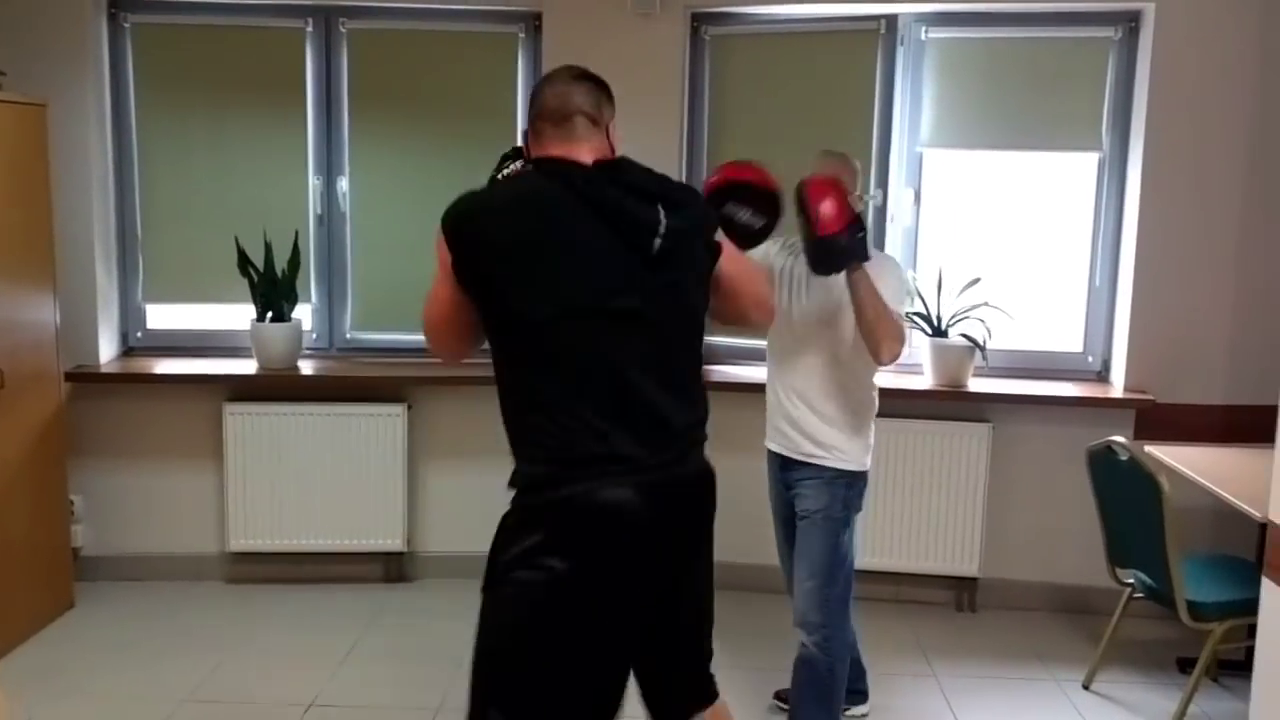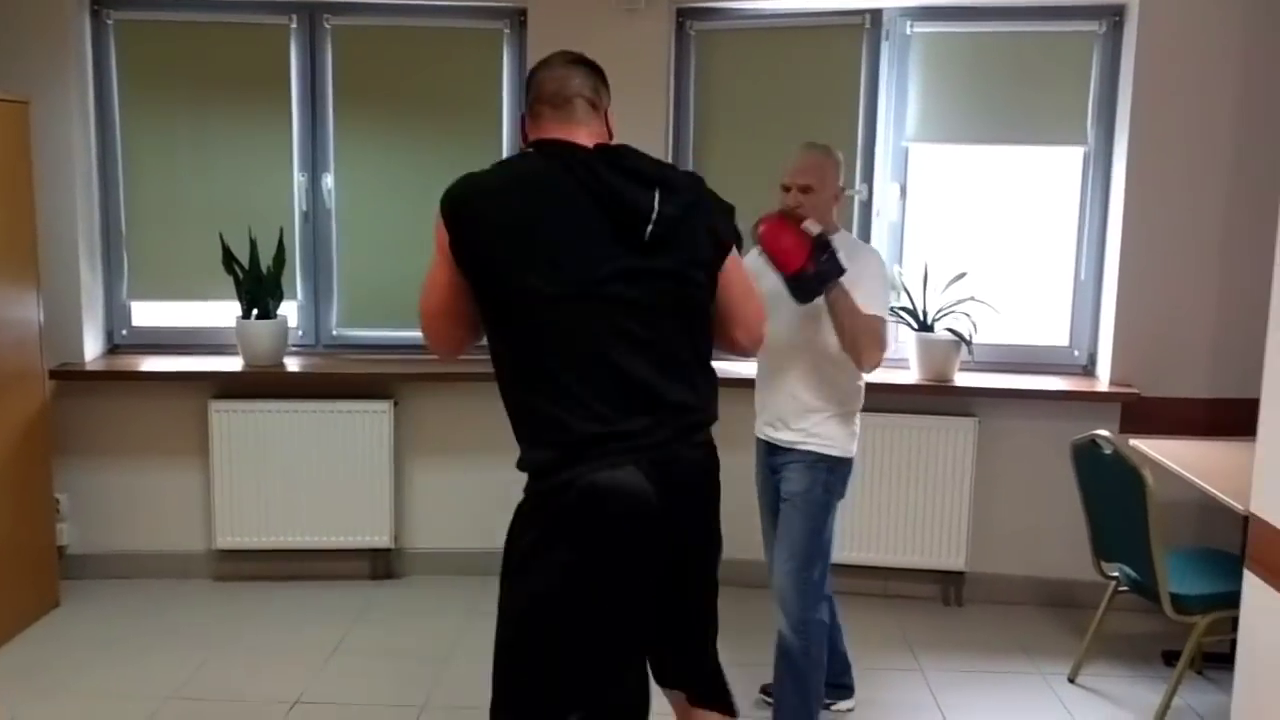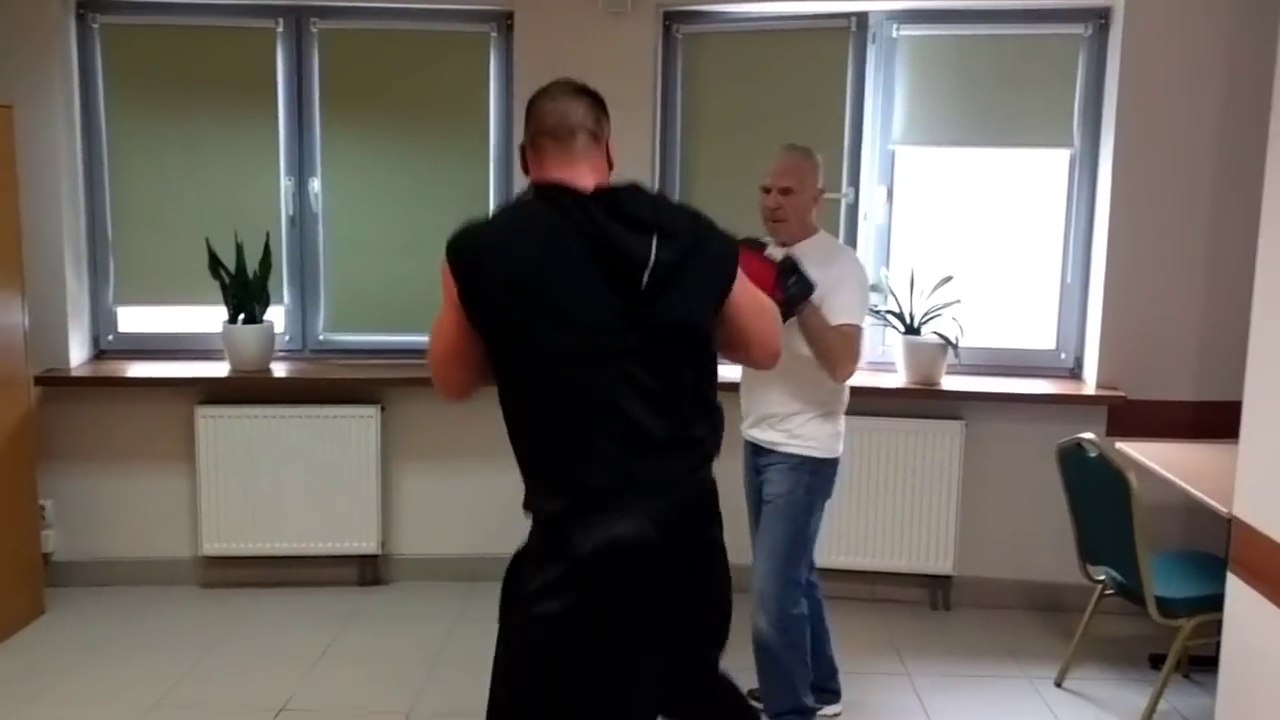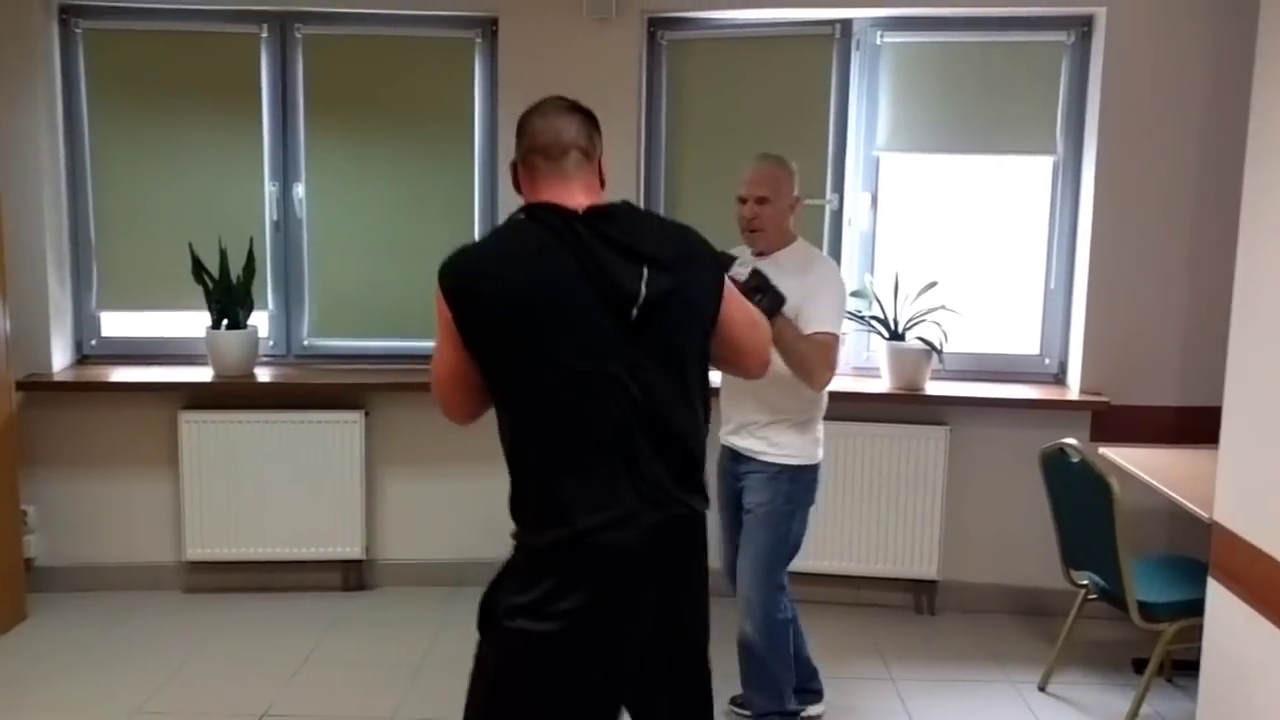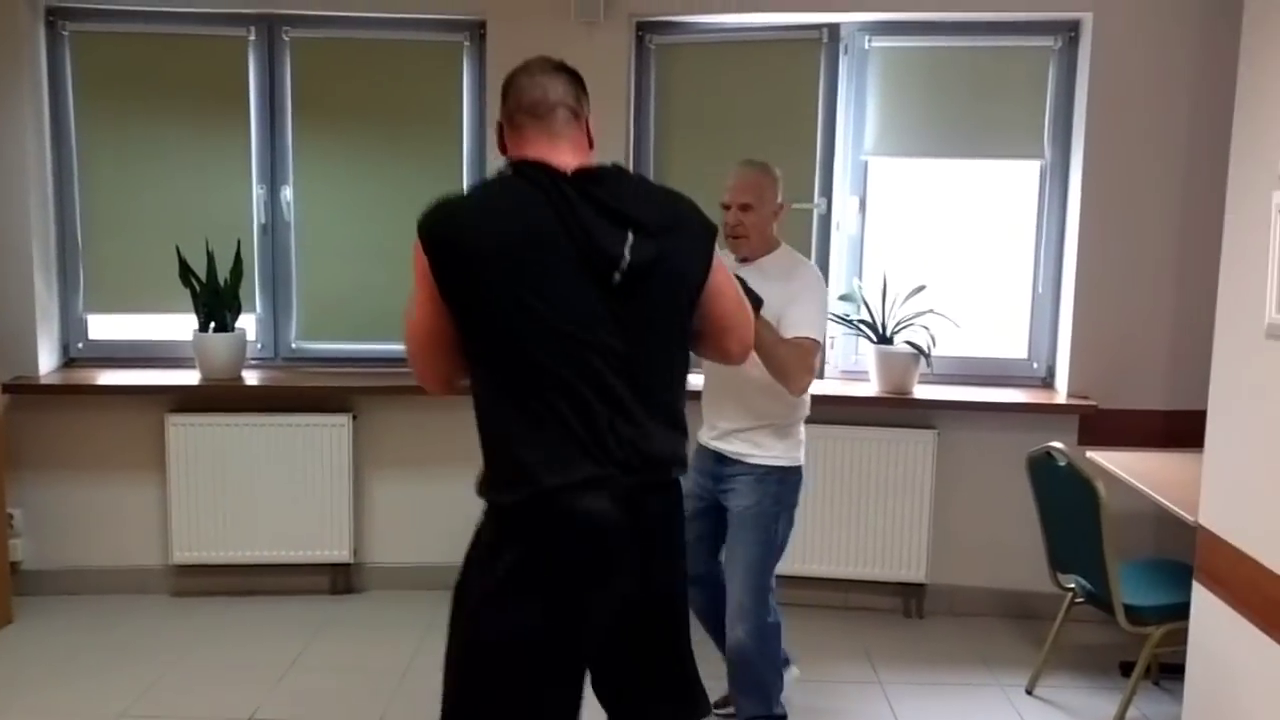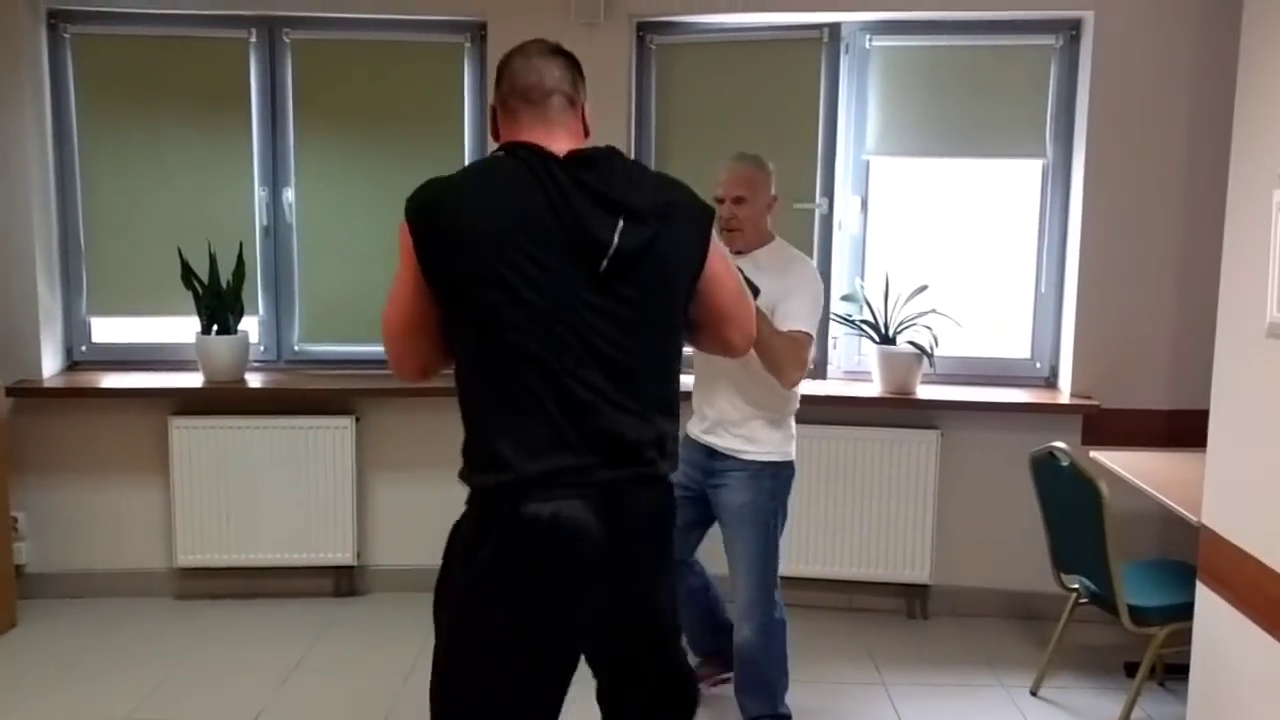
dt=0.1s
person 1, frame 1
left shoulder: (480, 220)
right shoulder: (681, 212)
left elbow: (448, 341)
right elbow: (758, 308)
left hip: (567, 514)
right hip: (678, 498)
person 1, frame 2
left shoulder: (478, 204)
right shoulder: (687, 199)
left elbow: (447, 337)
right elbow: (746, 333)
left hip: (579, 493)
right hip: (684, 481)
person 1, frame 3
left shoulder: (484, 250)
right shoulder: (690, 235)
left elbow: (453, 379)
right elbow: (764, 344)
left hip: (585, 534)
right hip: (686, 517)
person 1, frame 4
left shoulder: (480, 271)
right shoulder: (683, 252)
left elbow: (460, 404)
right elbow: (754, 358)
left hip: (568, 557)
right hip: (674, 540)
person 1, frame 5
left shoulder: (457, 226)
right shoulder: (673, 220)
left elbow: (437, 372)
right elbow: (735, 343)
left hip: (540, 526)
right hip: (652, 513)
person 1, frame 6
left shoulder: (443, 210)
right shoulder: (672, 209)
left elbow: (413, 360)
right elbow: (735, 334)
left hip: (521, 521)
right hip: (640, 509)
person 2, frame 1
left shoulder: (879, 270)
right shoulder: (780, 255)
left elbow: (886, 350)
left wrist: (854, 264)
left hip: (834, 463)
right hip: (784, 453)
left knee: (819, 602)
right knee: (810, 589)
person 2, frame 2
left shoulder: (860, 262)
right shoulder: (769, 250)
left elbow: (869, 356)
left wrist: (829, 280)
left hip: (820, 449)
right hip: (772, 440)
left knee: (793, 588)
right knee: (802, 576)
person 2, frame 3
left shoulder: (840, 264)
left elbow: (843, 364)
left wrist: (800, 301)
left hip: (804, 450)
right hip: (759, 441)
left knee: (772, 589)
right knee: (789, 578)
person 2, frame 4
left shoulder: (817, 273)
right shoulder: (734, 264)
left elbow: (819, 373)
left wrist: (773, 310)
left hip: (784, 462)
right hip: (733, 450)
left knee: (758, 595)
right knee: (748, 582)
person 2, frame 5
left shoulder: (801, 279)
left elbow: (798, 377)
left wrist: (750, 313)
left hip: (766, 464)
right hip: (711, 453)
left knee: (748, 597)
right knee: (689, 571)
right ankle: (768, 668)
person 2, frame 6
left shoulder: (795, 272)
left elbow: (792, 369)
left hip: (757, 461)
right hip: (697, 445)
left knee: (754, 598)
right ankle: (720, 650)
